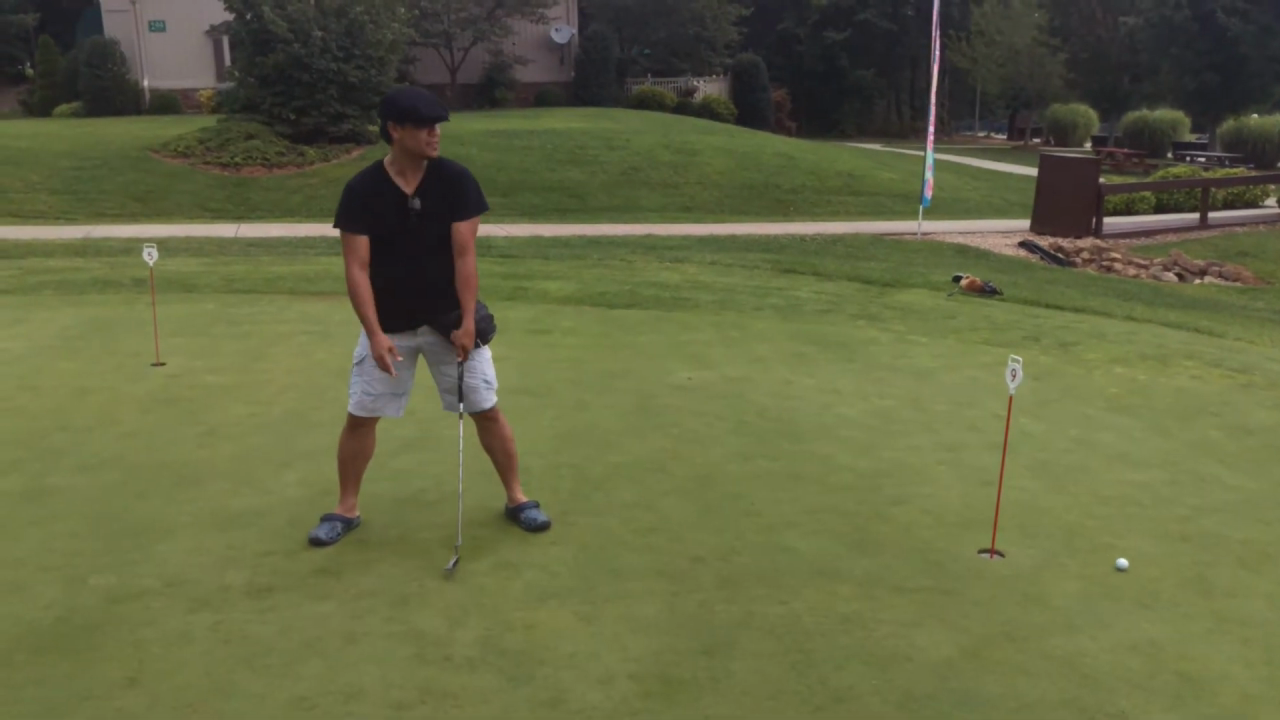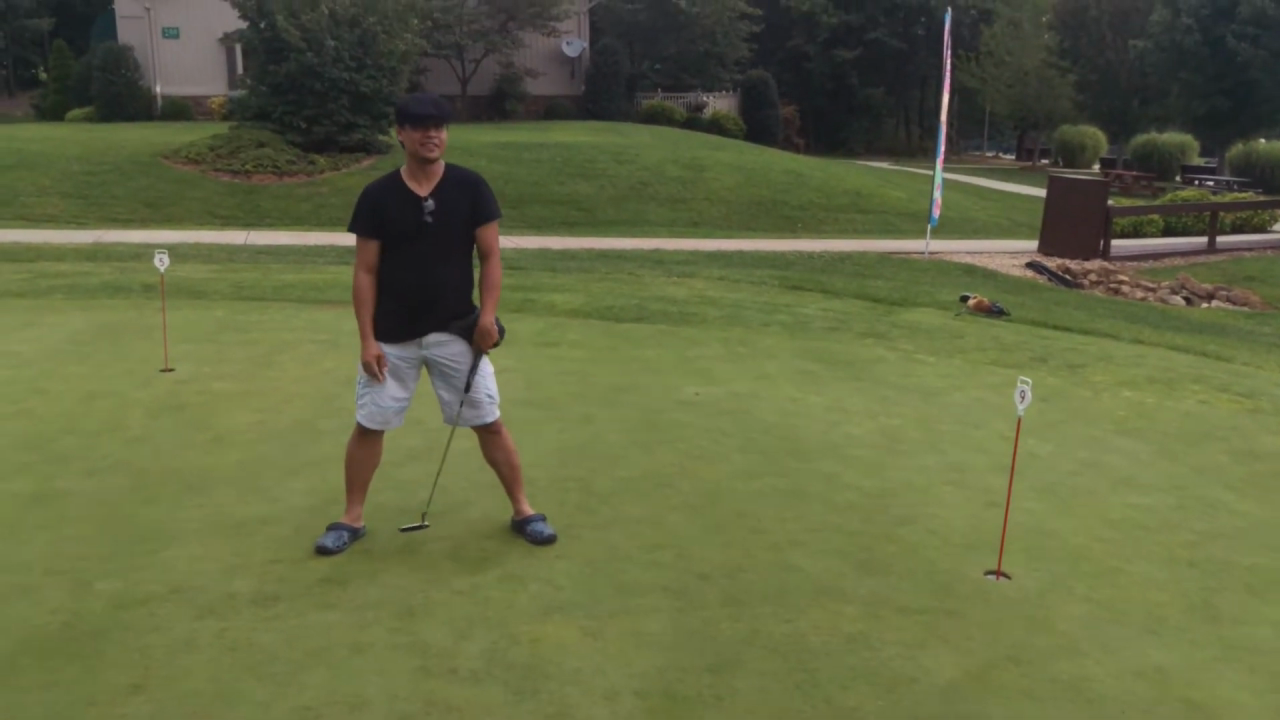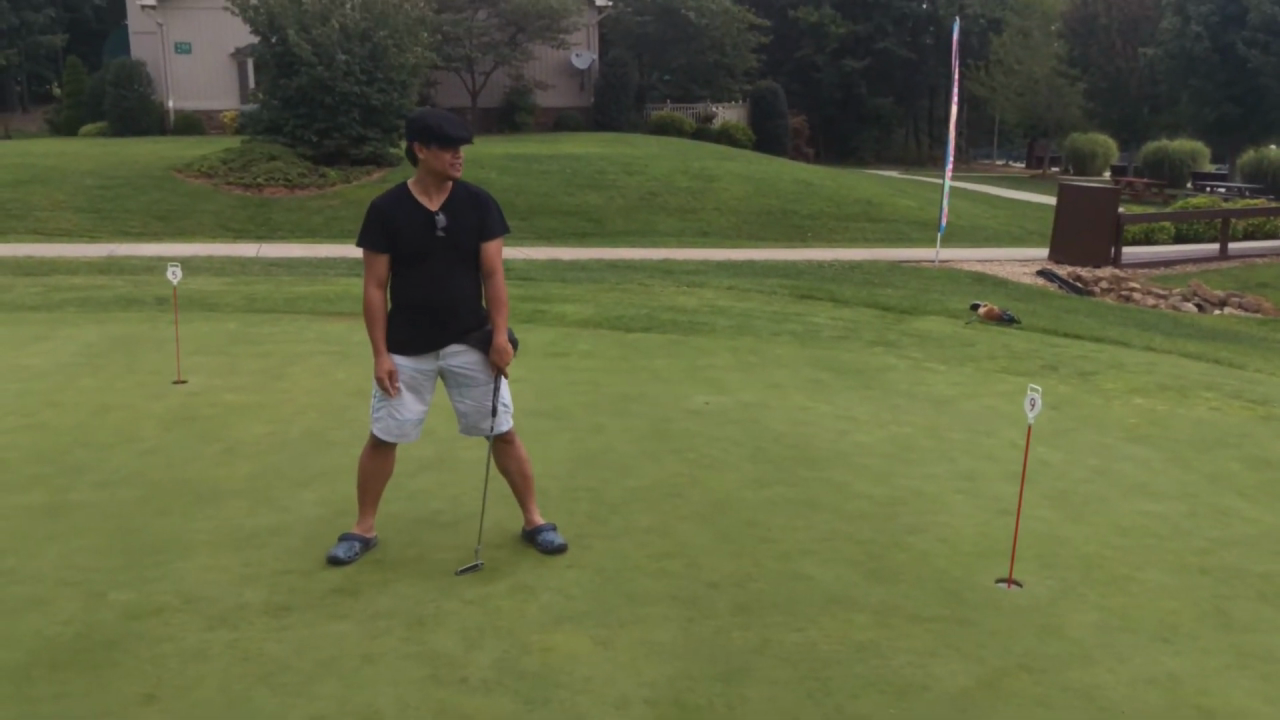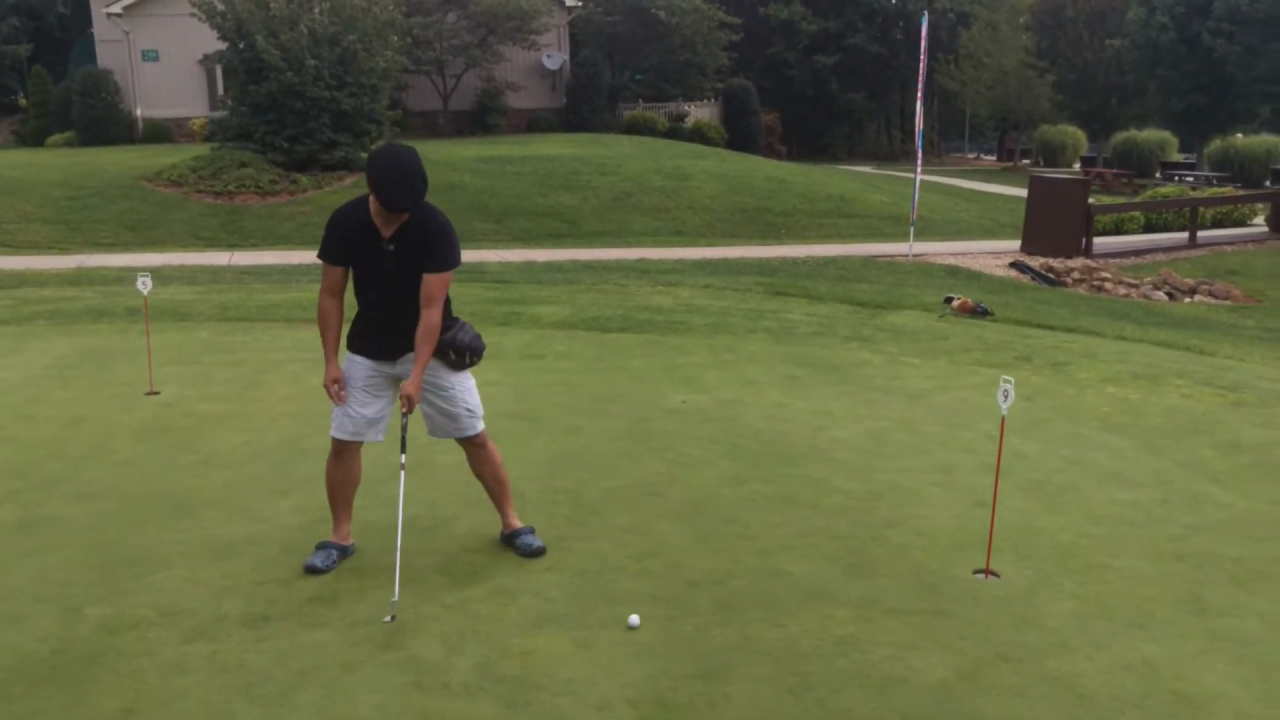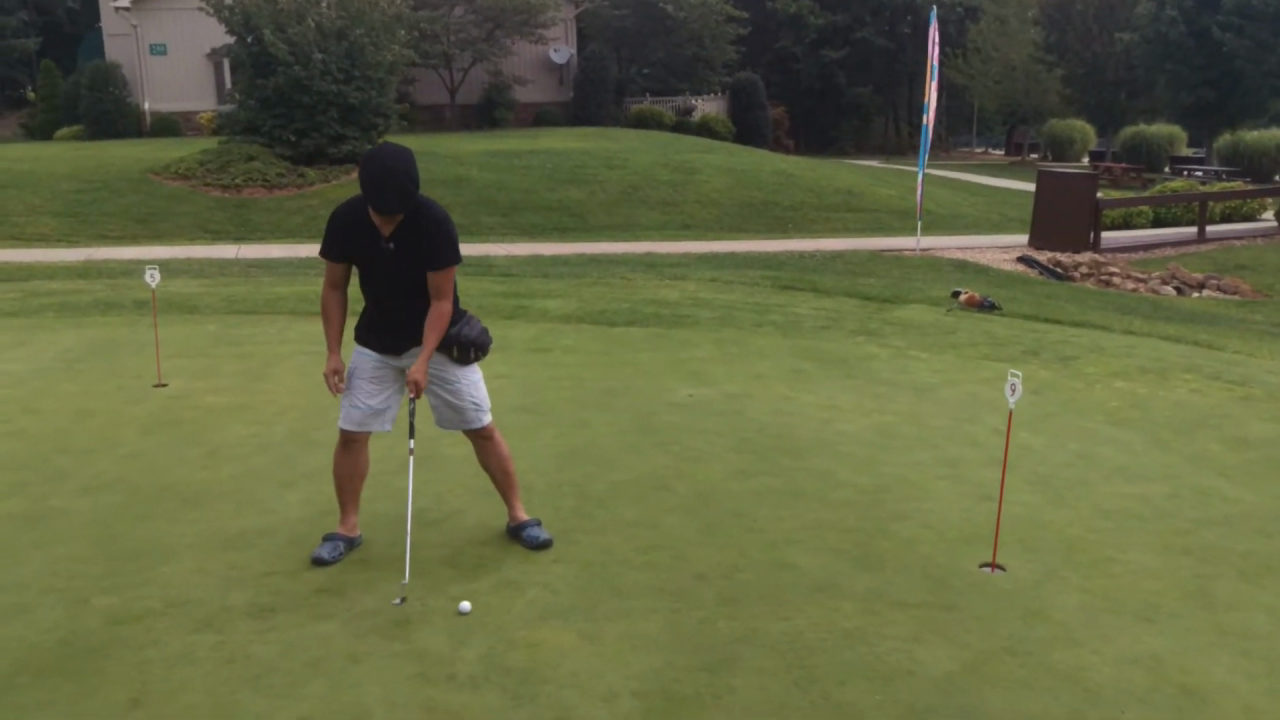
dt=1s
person 1, frame 1
left shoulder: (456, 179)
right shoulder: (361, 190)
left elbow: (464, 256)
right elbow: (357, 269)
left wrist: (467, 321)
right wrist: (375, 335)
left hip: (450, 319)
right hip: (389, 324)
left knee: (486, 409)
right knee: (360, 416)
left ankle: (516, 497)
right ankle: (346, 509)
person 1, frame 2
left shoulder: (471, 188)
right shoulder: (377, 196)
left elbow: (490, 257)
right elbow: (365, 272)
left wrist: (488, 316)
right wrist: (368, 338)
left hip: (456, 331)
right hip: (393, 336)
left knee: (488, 423)
right knee: (368, 425)
left ankle: (522, 510)
right ankle: (352, 518)
person 1, frame 3
left shoulder: (478, 203)
right shoulder: (386, 209)
left elbow: (493, 275)
right elbow: (375, 287)
left wrist: (500, 335)
right wrist: (380, 353)
left hip: (469, 342)
right hip: (406, 349)
left knee: (503, 432)
right knee: (382, 438)
left ankle: (533, 520)
right ankle: (363, 529)
person 1, frame 4
left shoulder: (436, 227)
right shoulder: (345, 223)
left elbow: (432, 309)
right elbow: (330, 296)
left wrist: (417, 375)
right wrist: (331, 361)
left hip: (432, 347)
right hip: (369, 351)
left knee: (474, 436)
right knee: (344, 440)
left ankle: (511, 523)
right ankle: (340, 536)
person 1, frame 5
left shoulder: (435, 221)
right shoulder: (345, 220)
left elbow: (442, 301)
right elbow: (334, 289)
left wrist: (423, 362)
right wrist: (334, 353)
left hip: (438, 340)
right hip: (376, 343)
left knee: (482, 428)
right knee: (351, 433)
left ankle: (518, 515)
right ankle: (348, 528)
